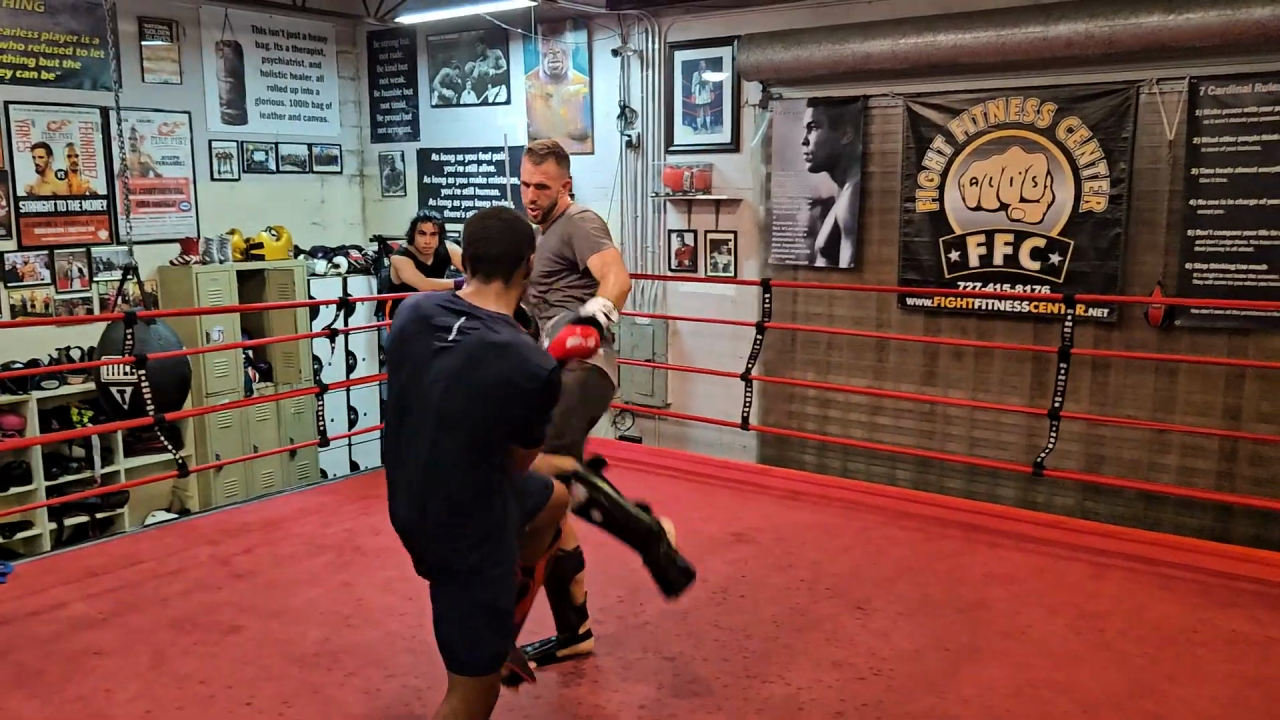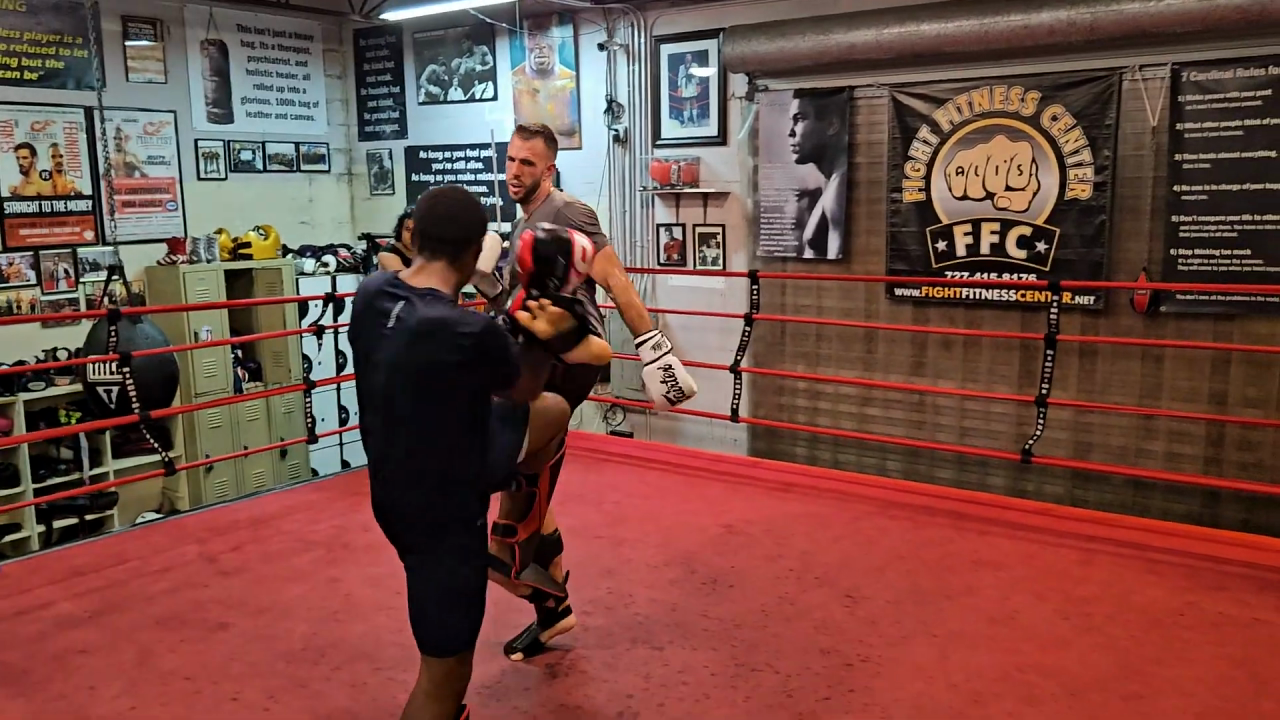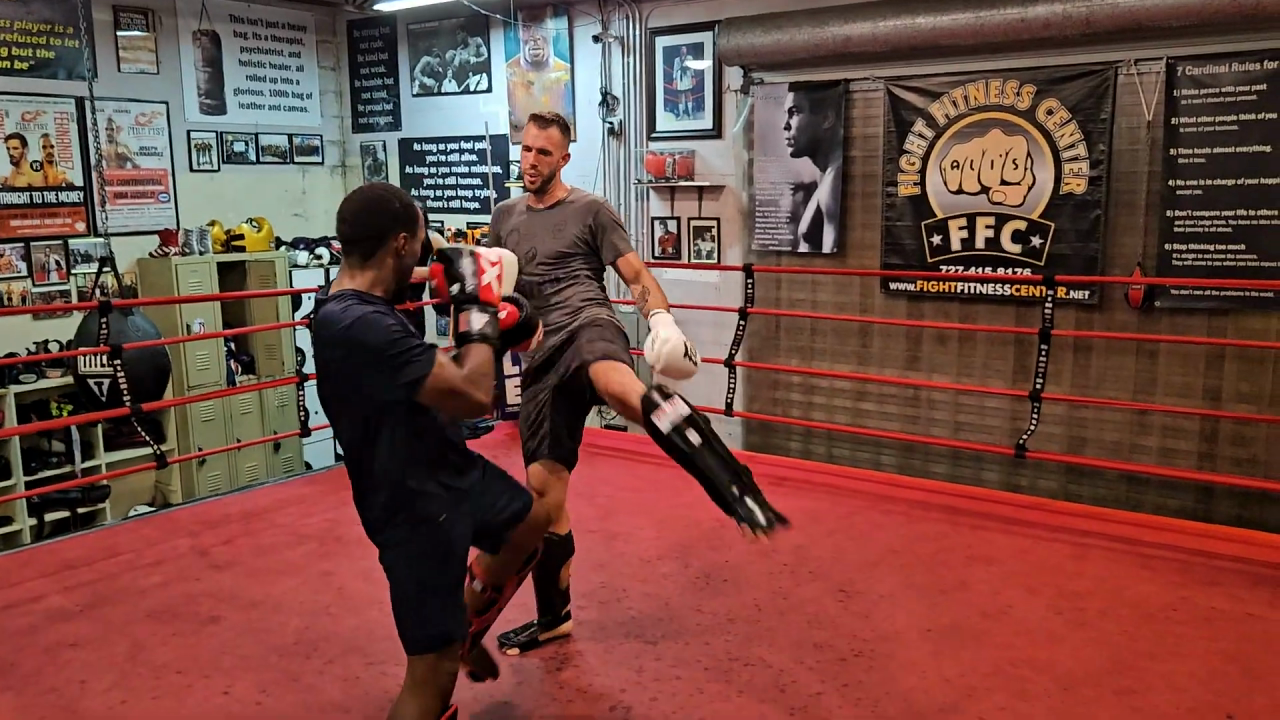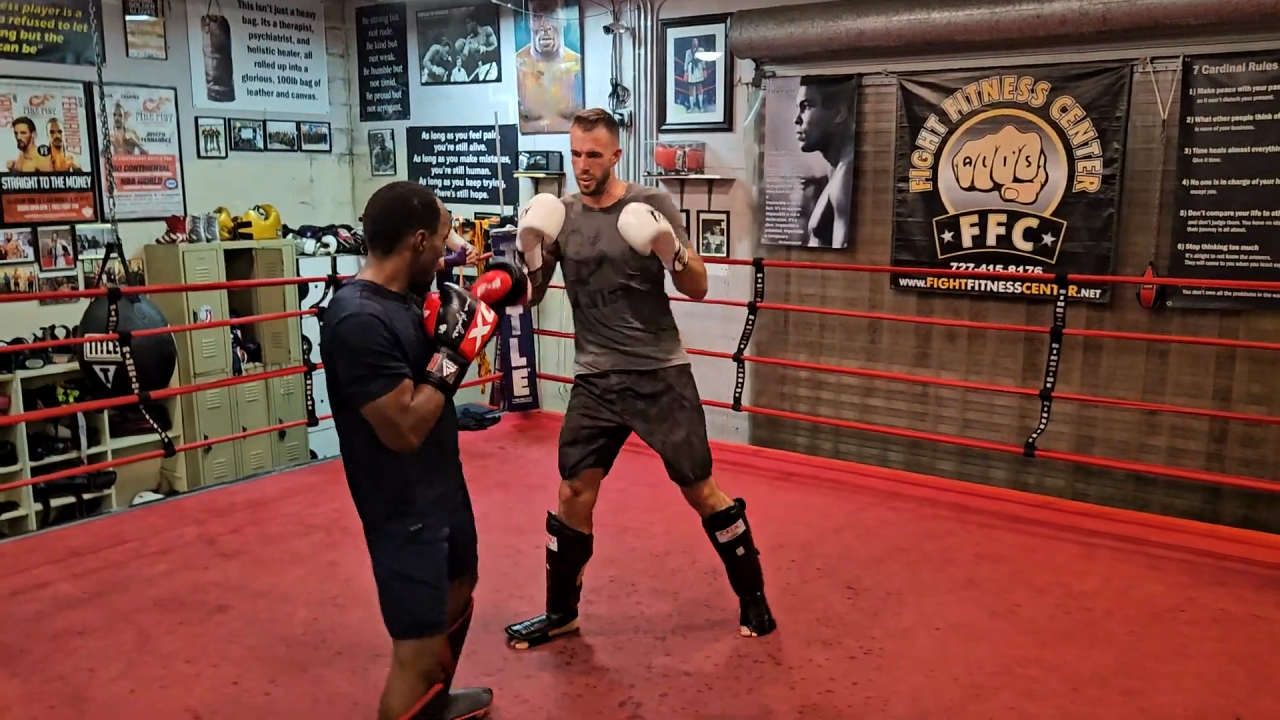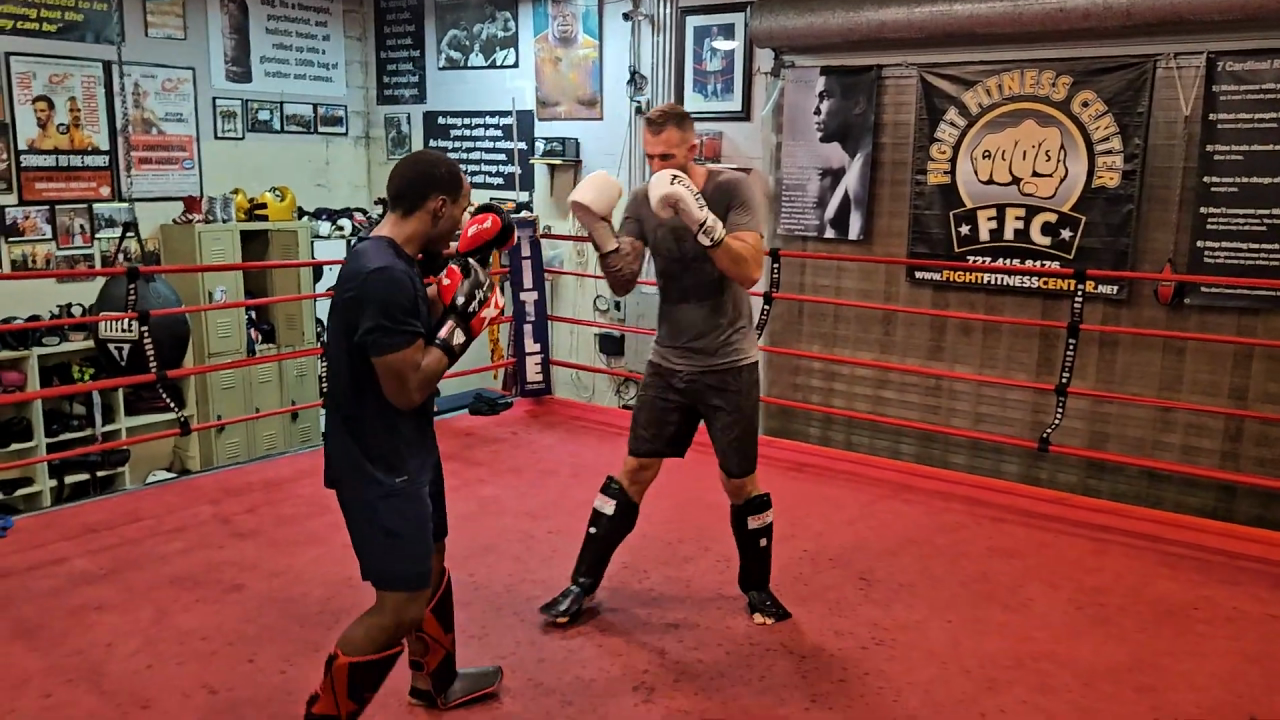
dt=0.2s
person 1, frame 1
left shoulder: (414, 312)
right shoulder: (531, 366)
right elbow: (515, 463)
left hip: (418, 499)
right hip: (467, 523)
left knee: (553, 498)
right knee: (474, 678)
left ankle: (499, 642)
person 1, frame 2
left shoulder: (372, 294)
right shoulder: (465, 332)
right elbow: (525, 389)
left wrist: (513, 330)
right wrist: (551, 305)
left hip: (407, 474)
right hip: (437, 502)
left knee: (555, 409)
right knee: (446, 667)
person 1, frame 3
left shoulder: (351, 309)
right shoulder: (361, 329)
left elbow: (433, 374)
right elbow: (473, 396)
left wrist: (489, 330)
right wrist: (476, 307)
left hip: (447, 469)
right hip: (418, 502)
left knee: (532, 521)
right knee: (431, 668)
left ankle: (465, 626)
person 1, frame 4
left shoulder: (401, 297)
right shoulder: (358, 323)
right elbow: (406, 432)
left wrist: (469, 319)
right wrist: (452, 354)
left hip: (439, 482)
right hip: (402, 505)
left knee: (456, 595)
right knee: (420, 652)
person 1, frame 5
left shoulder: (393, 260)
right shoulder: (381, 275)
right elbow: (406, 389)
left wrist: (461, 271)
right wrist: (462, 321)
left hip: (407, 447)
right hip: (376, 463)
left knee: (430, 563)
right knee: (403, 604)
person 2, frame 1
left shoulder: (580, 224)
right shoulder: (540, 239)
left elbow: (618, 276)
left wrist: (598, 309)
left hip: (580, 369)
right hip: (555, 379)
left knee: (542, 466)
left ankle: (654, 541)
right ankle: (573, 630)
person 2, frame 2
left shoulder: (567, 213)
right shoulder: (522, 223)
left elbow: (614, 279)
right elbow: (505, 299)
left wrist: (653, 346)
right wrist: (485, 284)
right ankle: (552, 610)
person 2, frame 3
left shoulder: (591, 210)
right shoulder: (506, 215)
left elbow: (636, 276)
left wrist: (662, 320)
left hip: (588, 331)
right hip: (542, 363)
left knee: (618, 384)
right knee: (543, 485)
left ankle: (737, 493)
right ankle: (551, 614)
person 2, frame 4
left shoulder: (653, 203)
right shoulder: (556, 213)
left elbow: (697, 288)
right elbow: (528, 297)
left wrist: (671, 249)
right wrist: (532, 256)
left hip: (659, 371)
right hip: (596, 377)
left knee: (702, 490)
right knee: (575, 492)
left ankle: (752, 595)
right ankle: (560, 611)
person 2, frame 5
left shoulder: (733, 189)
right shoulder: (643, 200)
left elbow: (749, 271)
right elbow: (621, 283)
left wrist: (698, 217)
right wrist: (599, 231)
left hip: (728, 364)
right hip: (670, 363)
left knee: (740, 481)
right knee: (635, 468)
left ankle: (758, 586)
right ankle: (584, 582)
